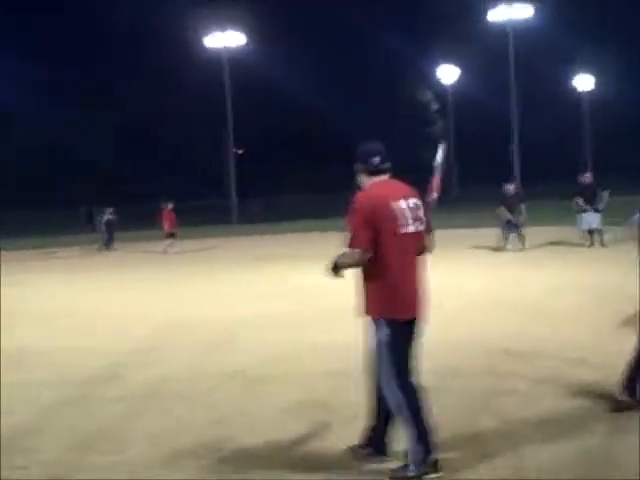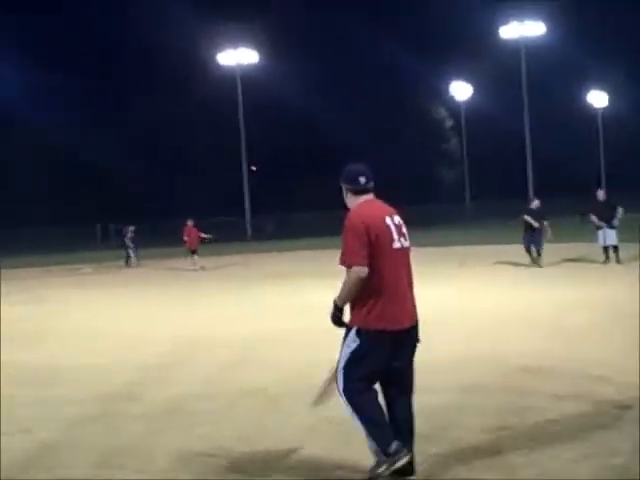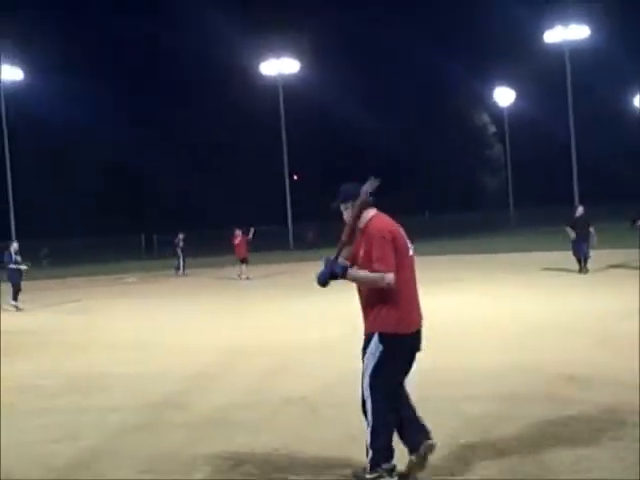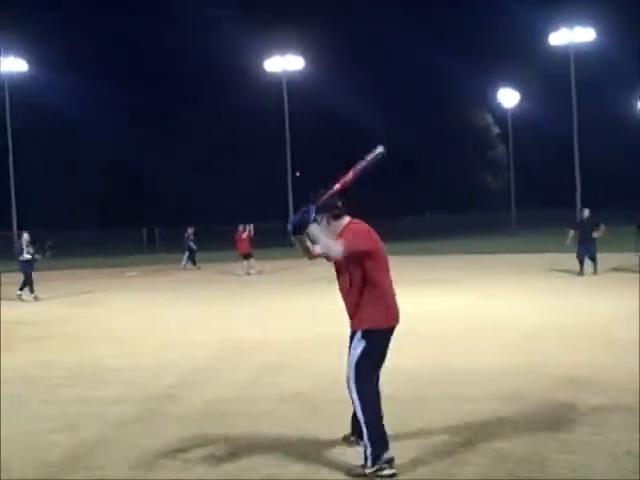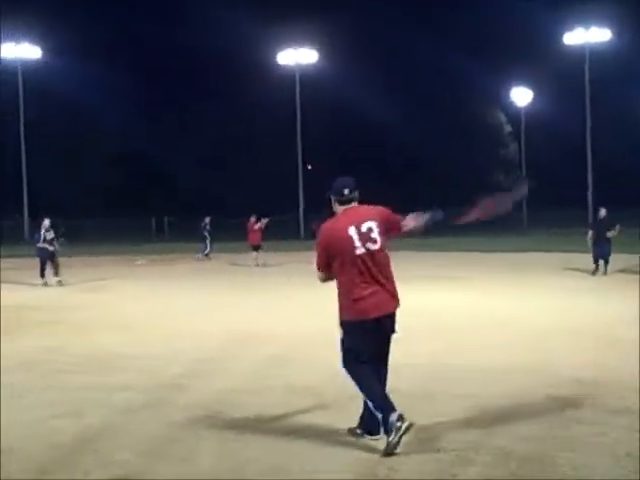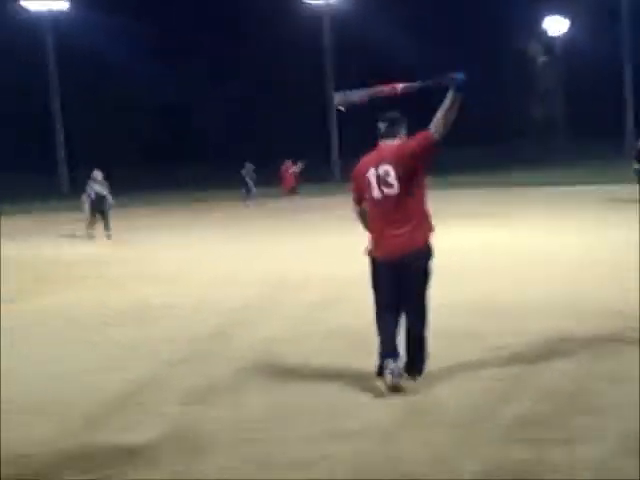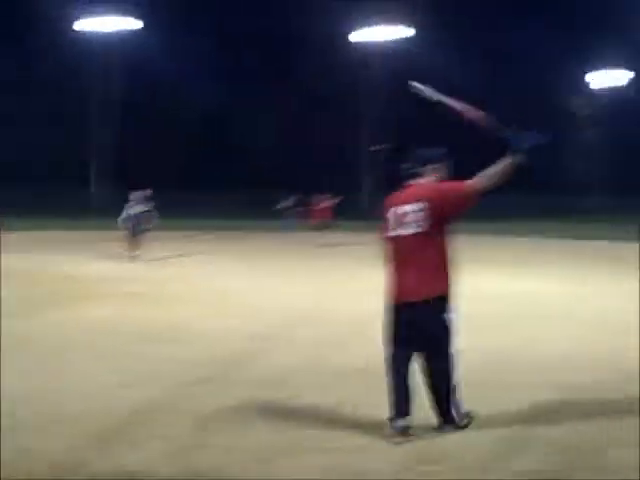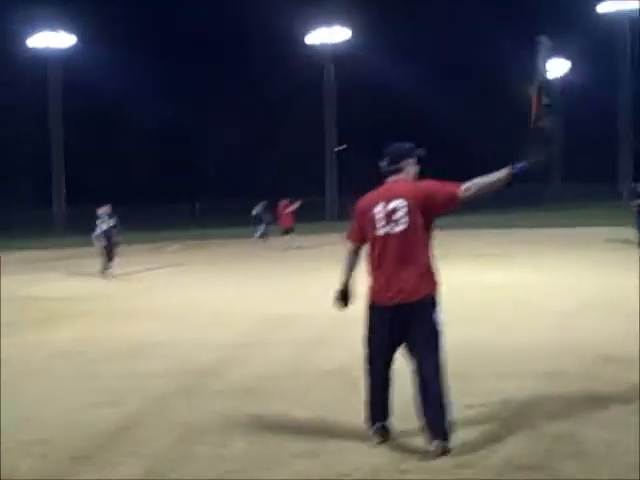
dt=0.4s
person 1, frame 1
left shoulder: (366, 199)
right shoulder: (410, 194)
left elbow: (359, 255)
right elbow: (423, 244)
left wrist: (337, 262)
left hip: (388, 303)
right hip: (408, 301)
left knee: (396, 379)
right knee: (388, 371)
right ankle: (375, 443)
person 1, frame 2
left shoulder: (357, 218)
right shoulder: (391, 213)
left elbow: (359, 272)
left wrist: (338, 304)
left hip: (374, 319)
right hip: (406, 317)
left knee: (350, 381)
right knee: (398, 390)
left ankle: (389, 448)
person 1, frame 3
left shoulder: (377, 230)
right shoulder: (372, 229)
left elbow: (386, 279)
right elbow: (352, 264)
left wrist: (346, 273)
right wrist: (334, 268)
left hip: (388, 325)
right hip: (407, 323)
left knee: (376, 393)
right knee: (392, 389)
right ankle: (419, 440)
person 1, frame 4
left shoulder: (356, 232)
right shoulder: (346, 235)
left elbow: (338, 251)
right elbow: (313, 252)
left wrist: (311, 226)
right wrist: (300, 234)
left hip: (373, 320)
right hip: (372, 318)
left knee: (361, 383)
right knee: (362, 378)
right ankle: (361, 432)
person 1, frame 5
left shoulder: (328, 230)
right shoulder: (379, 215)
left elbow: (324, 275)
right elbow: (405, 224)
right wrist: (421, 218)
left hip: (357, 311)
right hip: (386, 307)
left knee: (357, 364)
right knee: (376, 365)
left ankle: (391, 418)
right ankle: (370, 423)
person 1, frame 6
left shoulder: (362, 166)
right shoulder: (407, 152)
left elbow: (361, 209)
right elbow: (437, 130)
right wrist: (454, 91)
left hip: (383, 252)
right hip: (415, 248)
left knee: (387, 310)
right knee: (415, 308)
left ankle: (390, 364)
right ankle: (413, 366)
person 1, frame 7
left shoulder: (393, 203)
right shoulder: (437, 194)
right elbow: (480, 184)
right wrist: (515, 156)
left hip: (400, 296)
right hip: (430, 295)
left knee: (399, 357)
right knee: (438, 358)
left ankle: (400, 419)
right ankle: (450, 416)
person 1, frame 8
left shoulder: (366, 203)
right shoulder: (421, 192)
left elbow: (354, 249)
right elbow: (467, 190)
left wrist: (345, 284)
right wrist: (510, 171)
left hip: (382, 298)
right hip: (418, 295)
left knee: (378, 363)
right knee: (428, 364)
left ankle: (379, 425)
right ankle: (438, 434)
